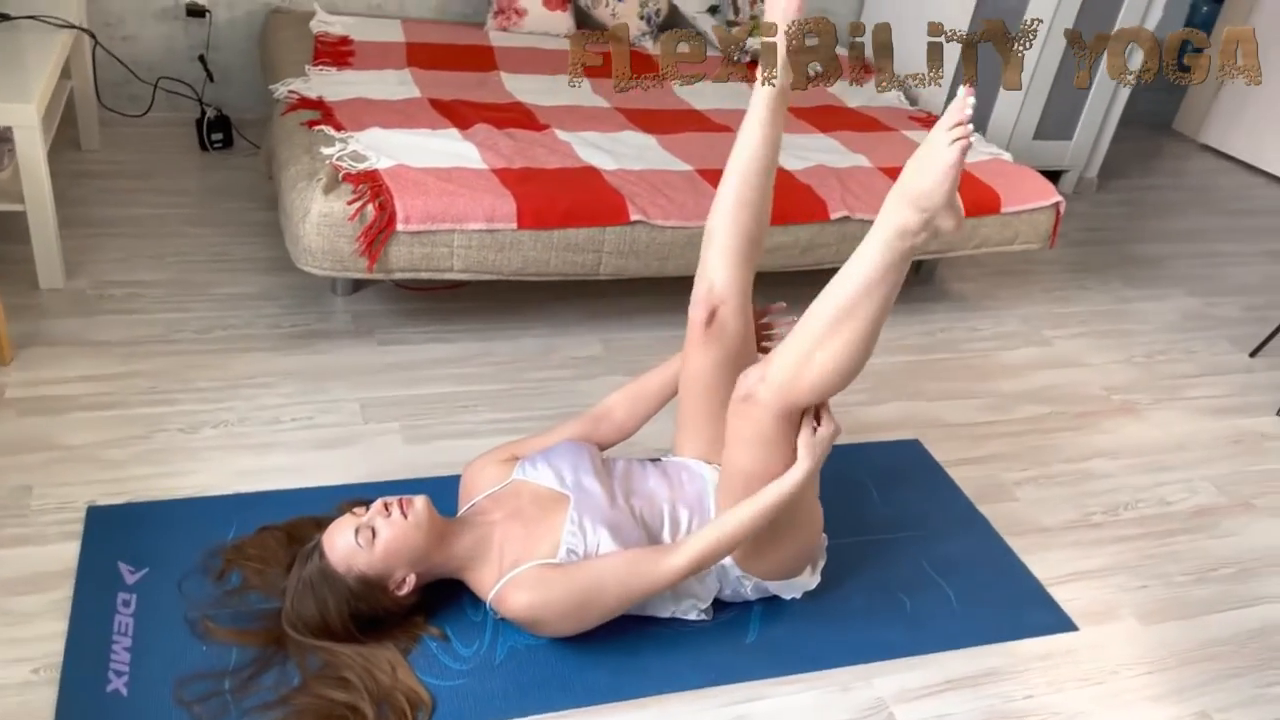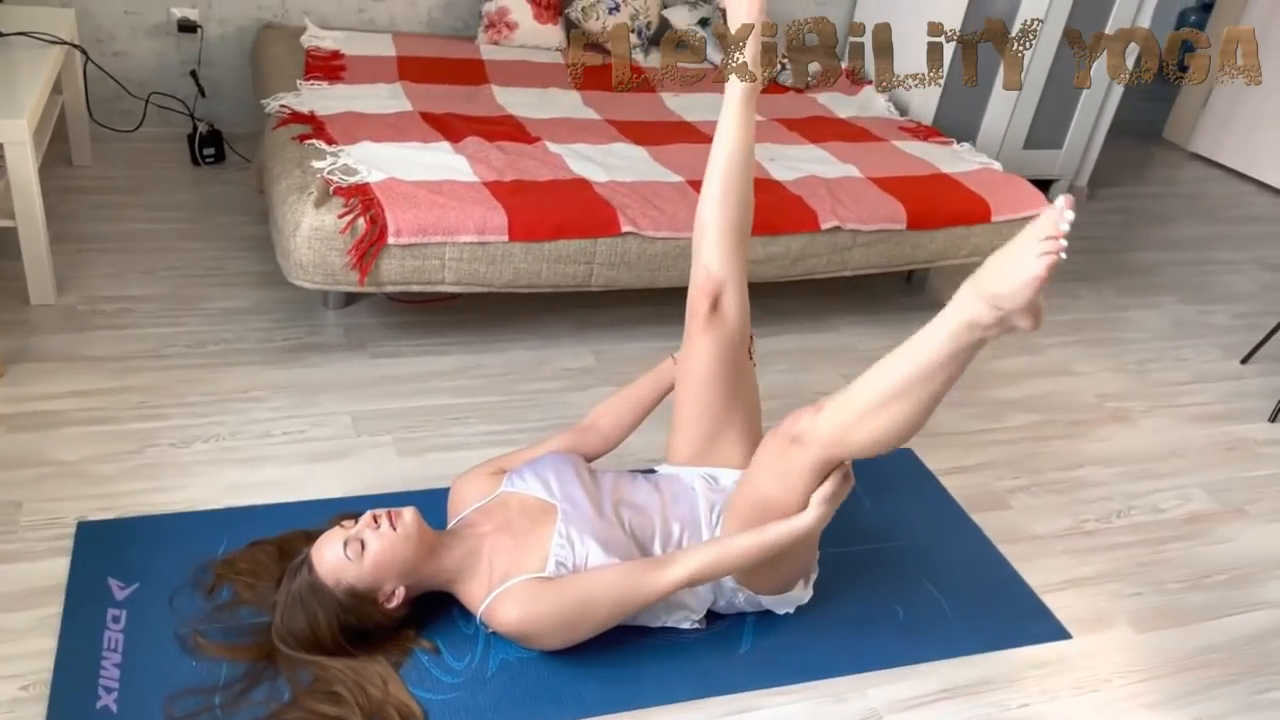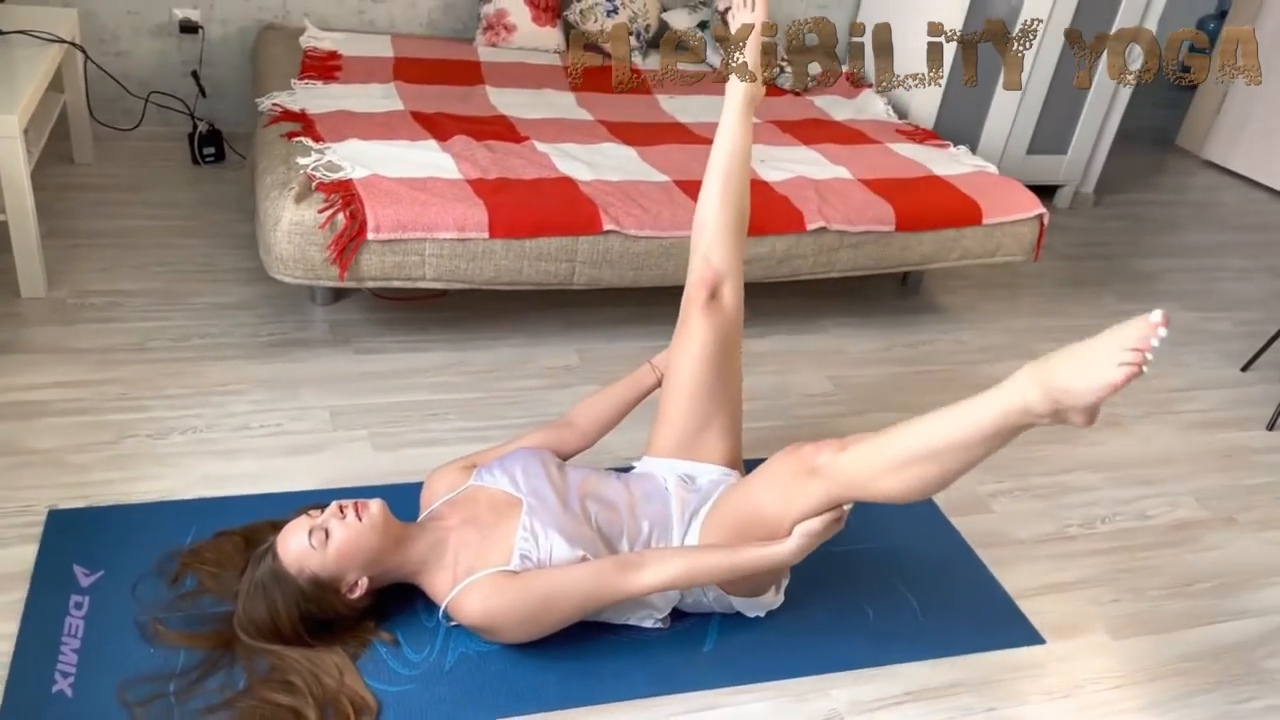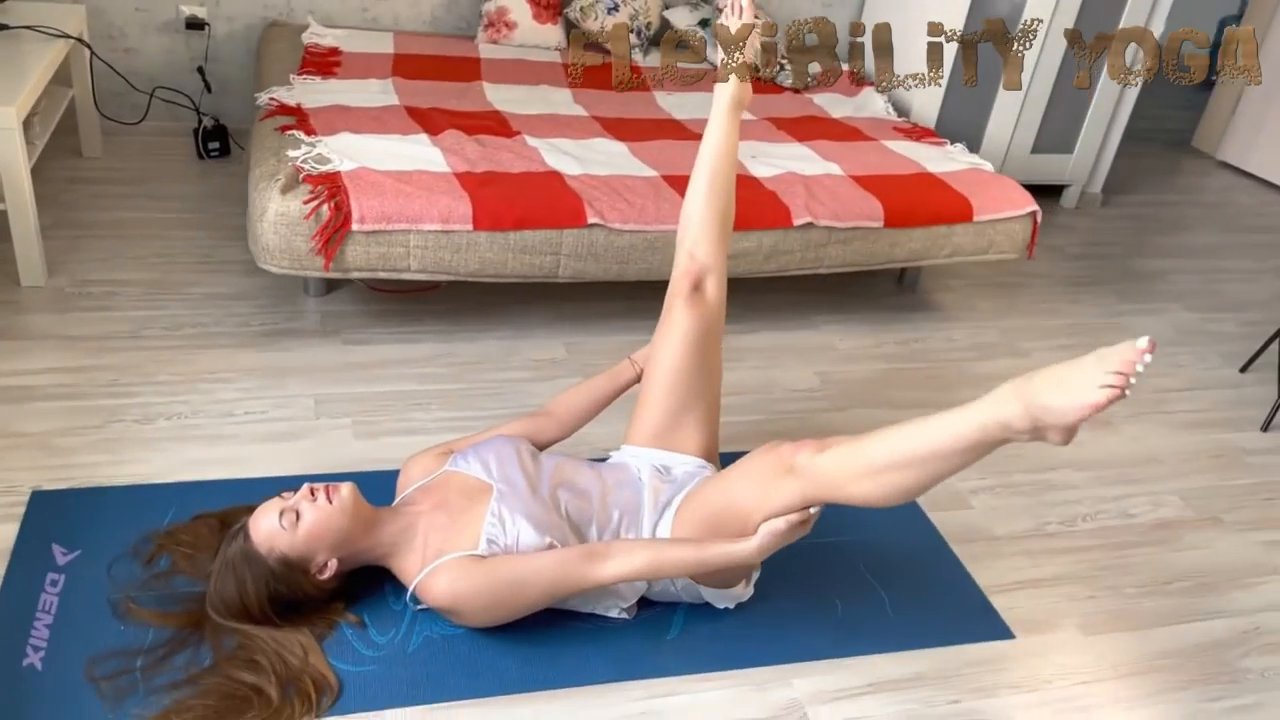
dt=0.3s
person 1, frame 1
left shoulder: (484, 479)
right shoulder: (522, 595)
left elbow: (605, 418)
right elbow: (673, 564)
left wrist: (705, 352)
right wrist: (794, 482)
left hip: (701, 481)
right hip: (759, 550)
left knee: (717, 310)
right knee: (766, 392)
left ankle: (777, 72)
right ankle: (909, 211)
person 1, frame 2
left shoulder: (472, 491)
right shoulder: (512, 608)
left elbow: (584, 435)
right elbow: (666, 578)
left wrist: (686, 364)
right wrist: (790, 529)
left hip: (694, 490)
right hip: (746, 559)
left knee: (714, 299)
right knee: (806, 432)
right ankle: (982, 302)
person 1, frame 3
left shoulder: (445, 486)
right shoulder: (479, 600)
left elbow: (561, 431)
right elbow: (635, 579)
left wrist: (662, 367)
right wrist: (779, 552)
left hip: (675, 484)
right hip: (713, 555)
left knee: (710, 288)
right knee: (822, 465)
right ankle: (1041, 390)
person 1, frame 4
left shoulder: (420, 474)
right shoulder: (448, 585)
left elbow: (539, 423)
right elbow: (605, 566)
left wrist: (640, 362)
right wrist: (748, 546)
left hip: (650, 476)
right hip: (682, 536)
left knee: (697, 280)
right knee: (798, 466)
left ankle: (731, 86)
right ankle: (1019, 408)
